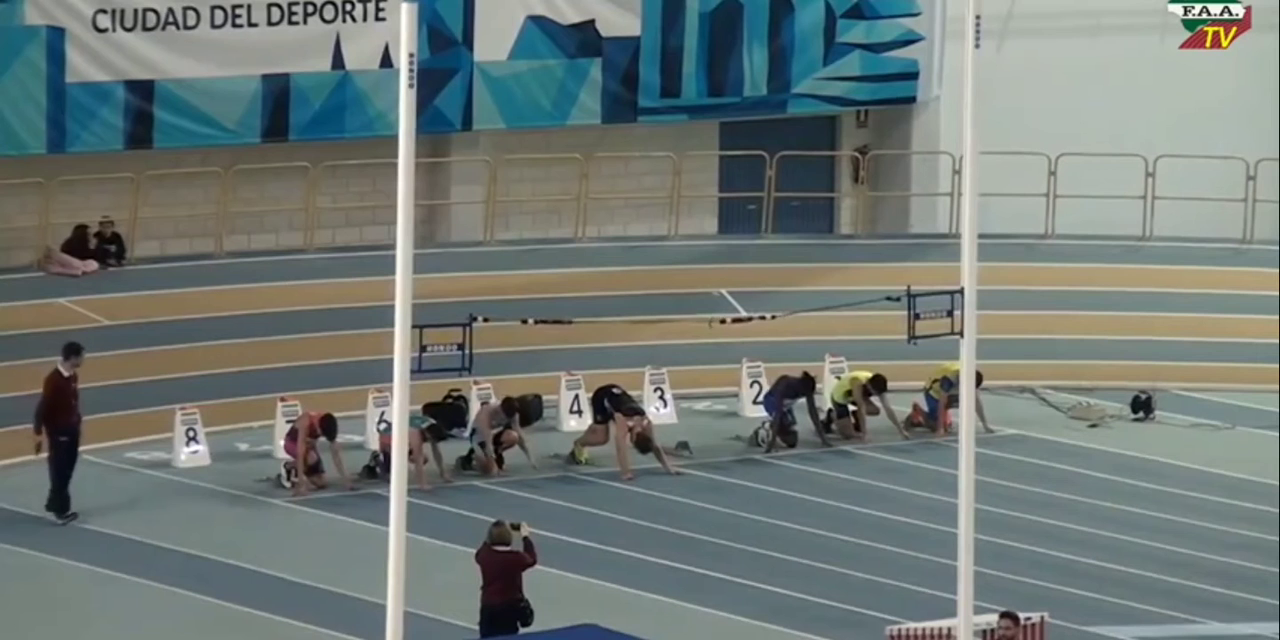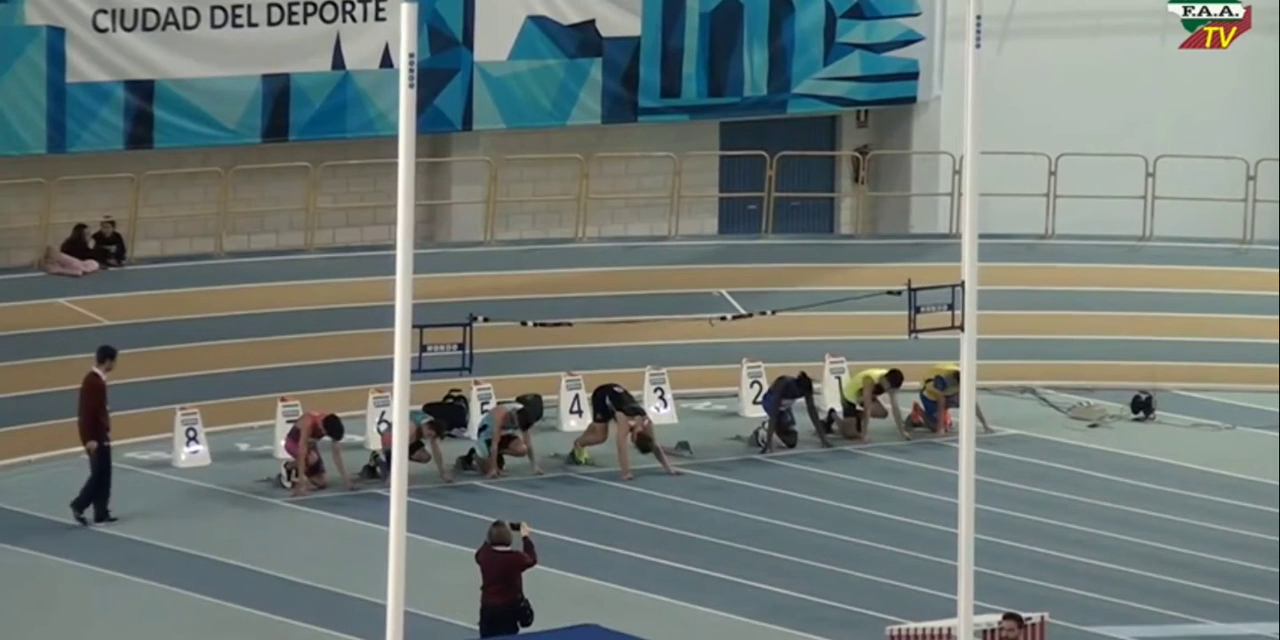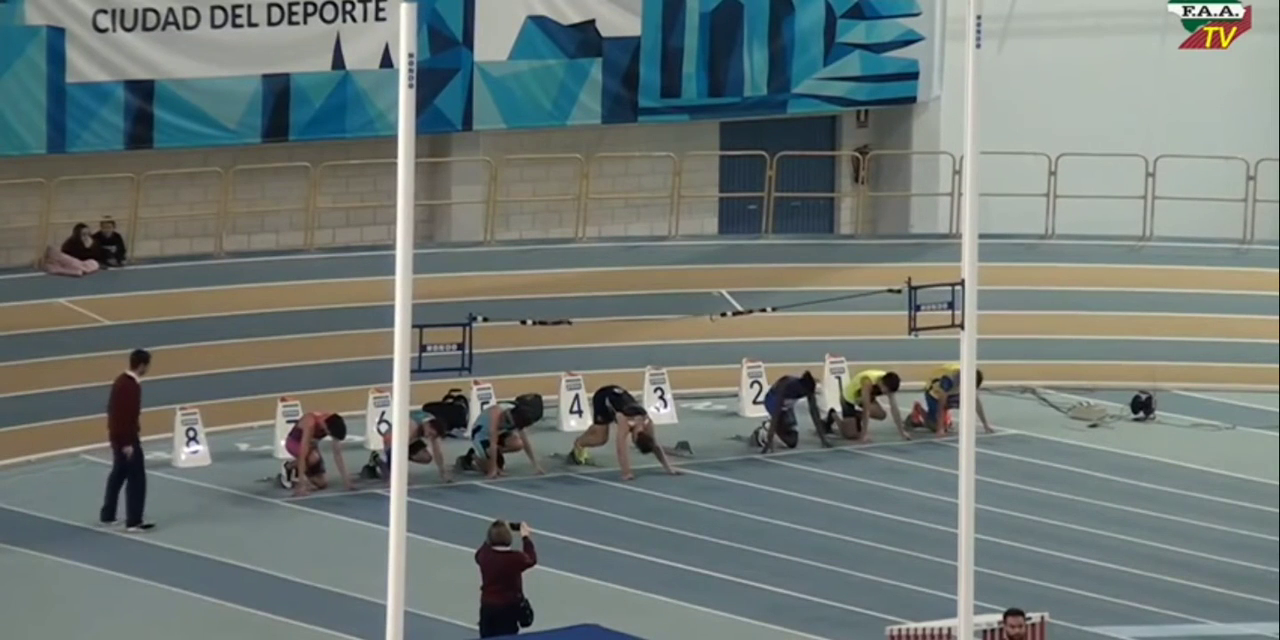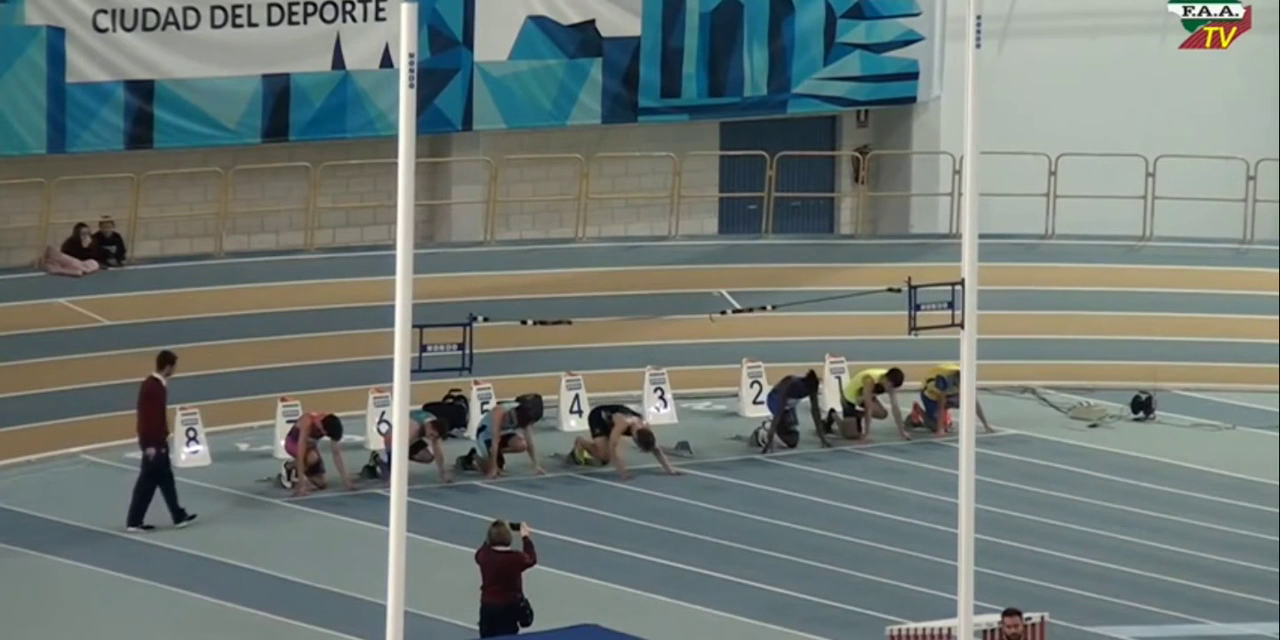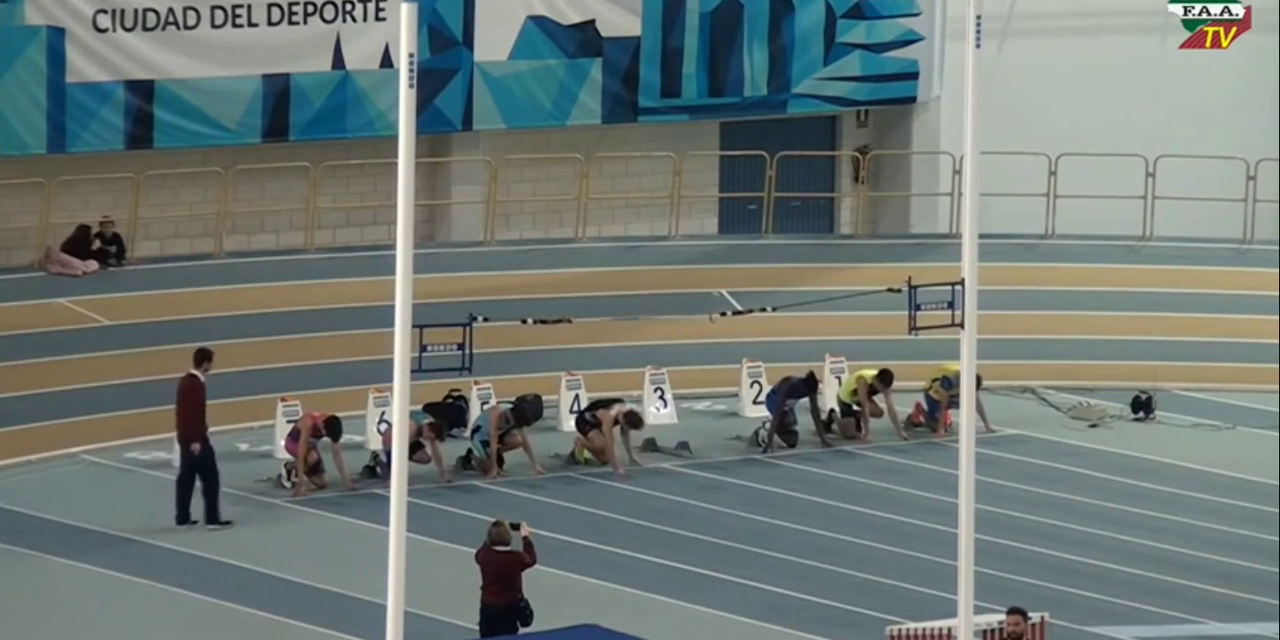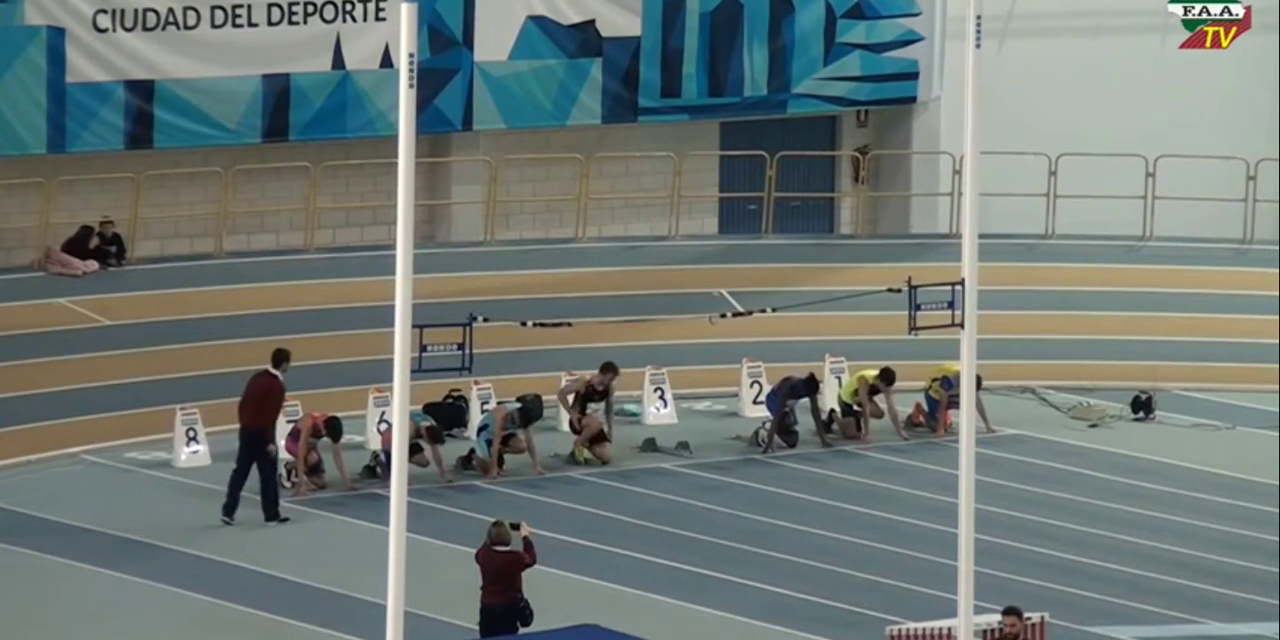
dt=0.7s
person 1, frame 1
left shoulder: (73, 376)
right shoulder: (53, 379)
right elbow: (43, 407)
left wrist: (78, 423)
right wrist: (38, 432)
left hip: (71, 428)
right hip: (58, 431)
left knee: (67, 469)
right knee: (60, 469)
left ankle: (54, 504)
right ankle: (61, 511)
person 1, frame 2
left shoulder: (95, 379)
right shoulder: (94, 383)
right elbow: (89, 412)
right wrist: (90, 439)
left hip: (98, 434)
right hip: (95, 436)
left knee: (101, 473)
right knee: (101, 474)
left ankle: (101, 514)
right ankle: (79, 505)
person 1, frame 3
left shoulder: (121, 381)
right shoulder: (131, 386)
right elbow: (128, 416)
right wrist: (128, 443)
left hip: (117, 436)
right hip: (127, 438)
left knee: (118, 474)
right knee: (137, 479)
left ankle: (107, 514)
right ankle: (134, 521)
person 1, frame 4
left shoulder: (151, 383)
right shoulder: (155, 388)
right elbow: (150, 417)
right wrist: (150, 444)
left hip: (155, 439)
right hip: (153, 441)
left knee: (165, 477)
right knee: (148, 481)
left ankle: (179, 516)
right ankle: (134, 521)
person 1, frame 5
left shoulder: (186, 380)
right shoulder: (196, 384)
right elbow: (193, 414)
right wrist: (195, 440)
left hip: (184, 435)
right hip: (194, 437)
left knee: (186, 476)
right knee: (210, 476)
left ankle: (182, 517)
right ankle: (213, 519)
person 1, frame 6
left shoulder: (257, 377)
right shoulder: (277, 386)
left elbow: (242, 403)
right elbow: (271, 415)
right wrist: (270, 441)
left hip: (246, 431)
right hip: (261, 434)
left knee: (240, 471)
right knee: (268, 475)
left ankle: (228, 511)
right ankle: (272, 515)
